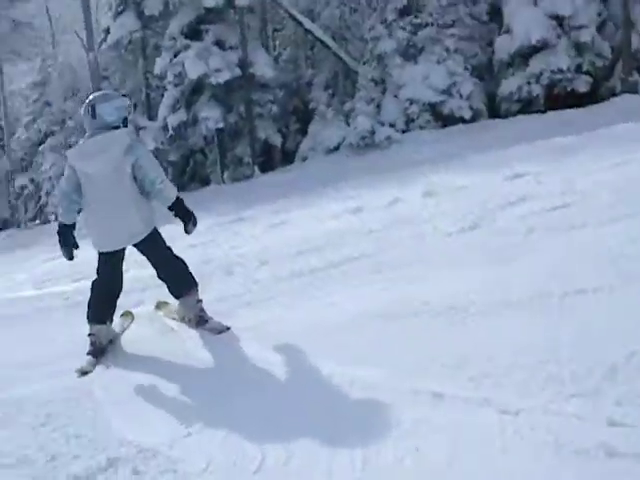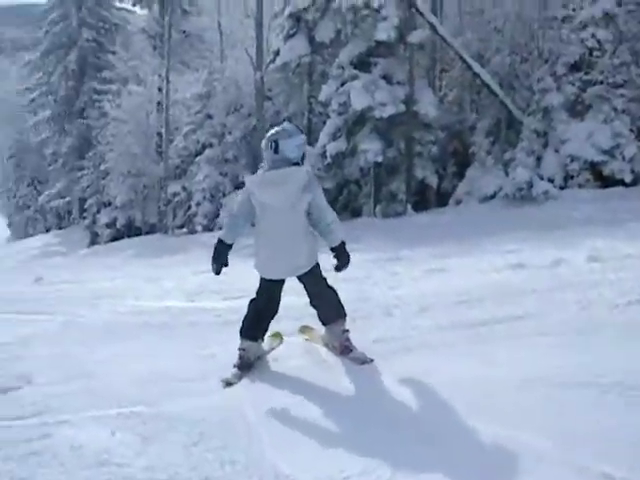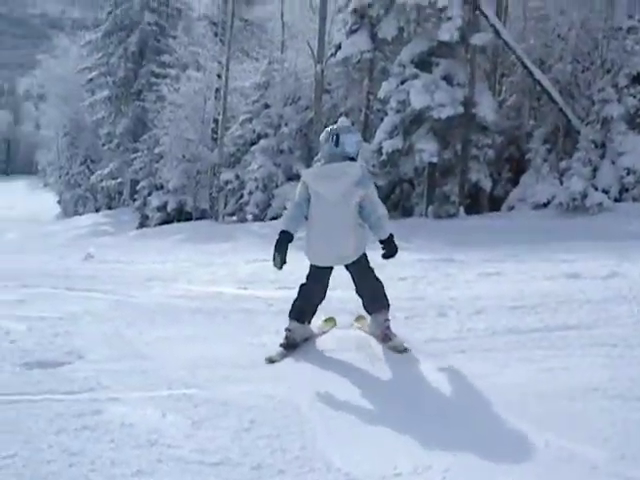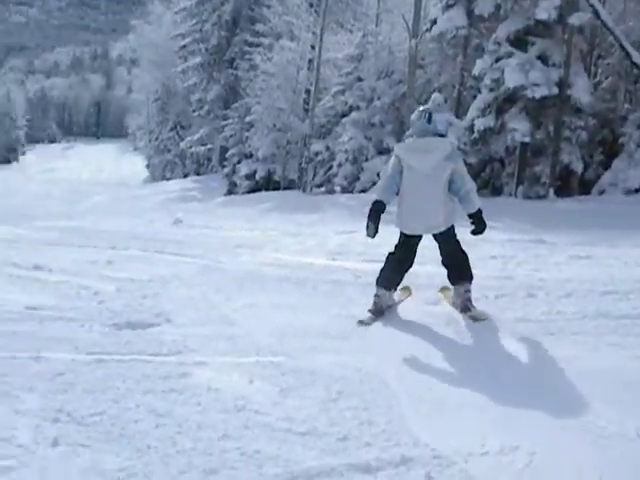
dt=0.4s
person 1, frame 1
left shoulder: (77, 157)
right shoulder: (129, 145)
left elbow: (67, 195)
right elbow: (154, 180)
left wrist: (65, 229)
right wrist: (179, 207)
left hip: (104, 235)
right hip: (137, 224)
left knee: (107, 280)
right knee: (166, 262)
left ankle: (99, 331)
right ankle: (192, 308)
person 1, frame 2
left shoulder: (255, 185)
right shoulder: (306, 181)
left elbow: (237, 218)
right elbow: (324, 218)
left wrist: (223, 246)
right wrist: (339, 247)
left hip: (269, 260)
right hip: (303, 255)
left knee: (265, 301)
right knee: (320, 292)
left ankle: (249, 347)
right ankle: (337, 335)
person 1, frame 3
left shoulder: (311, 177)
right shoulder: (360, 177)
left elbow: (296, 210)
right elbow: (375, 212)
left wrist: (284, 239)
right wrist: (387, 239)
left hip: (319, 248)
right hip: (352, 246)
left knee: (314, 286)
right knee: (366, 282)
left ankle: (296, 329)
right ankle: (380, 324)
person 1, frame 4
left shoulder: (403, 152)
right shoulder: (450, 153)
left elbow: (389, 182)
right elbow: (464, 186)
left wrist: (377, 209)
right wrist: (475, 214)
left hip: (409, 218)
right hip: (441, 218)
left knee: (401, 255)
right knee: (452, 253)
left ankle: (383, 295)
right ankle: (462, 295)
